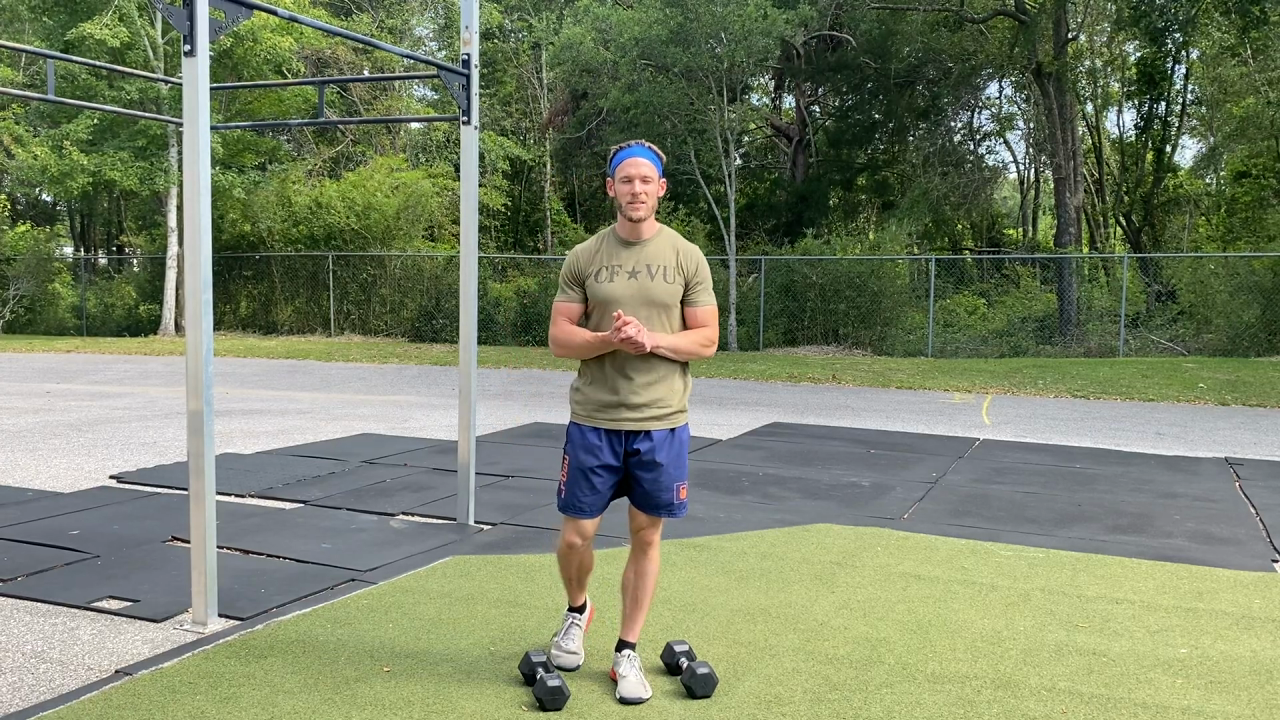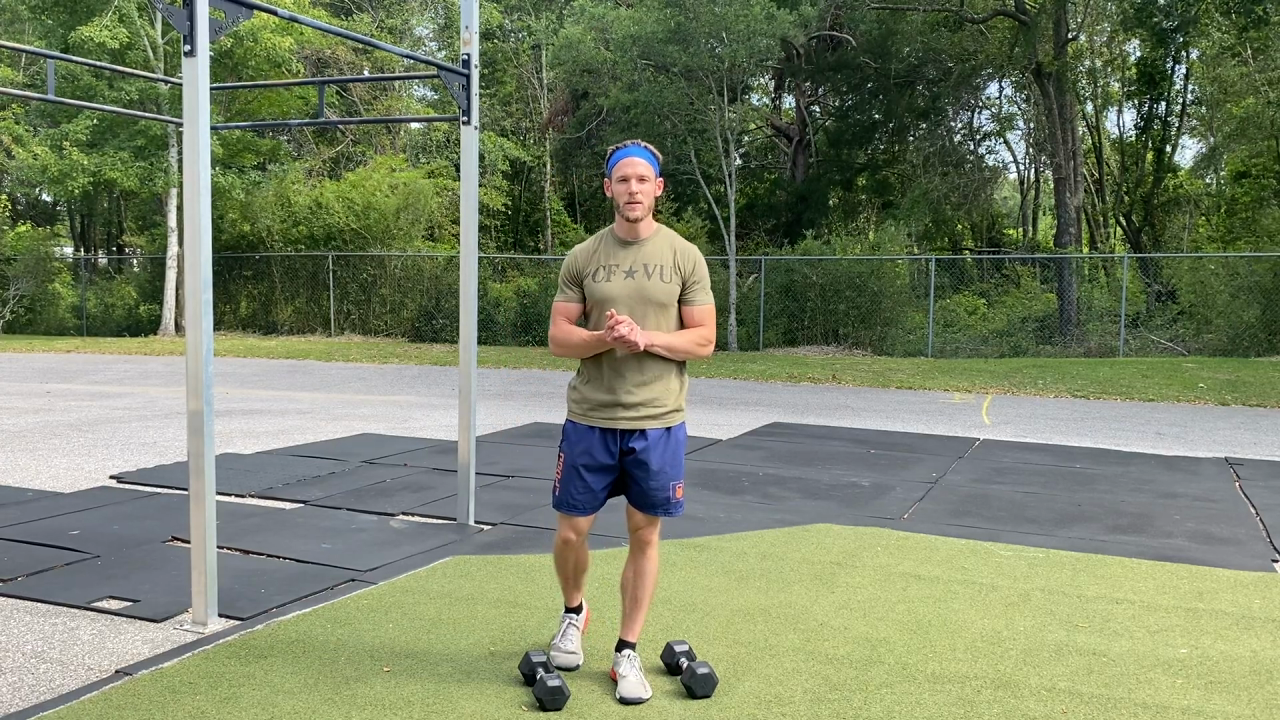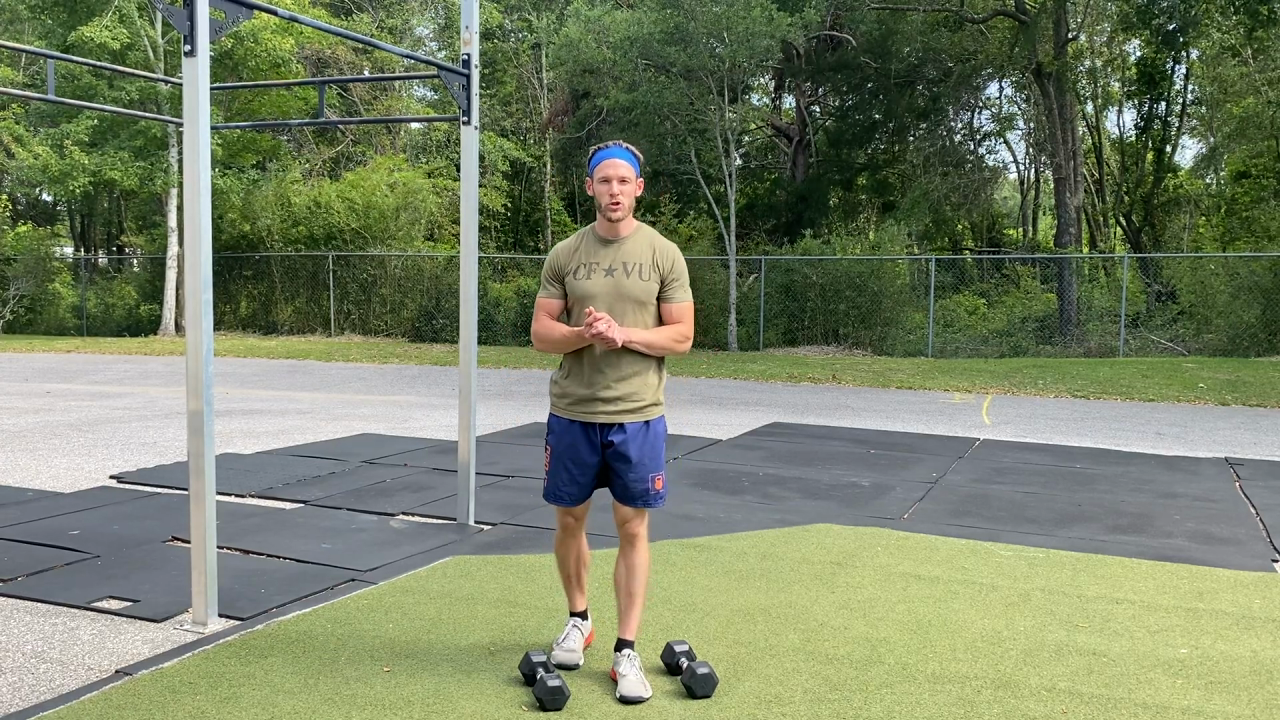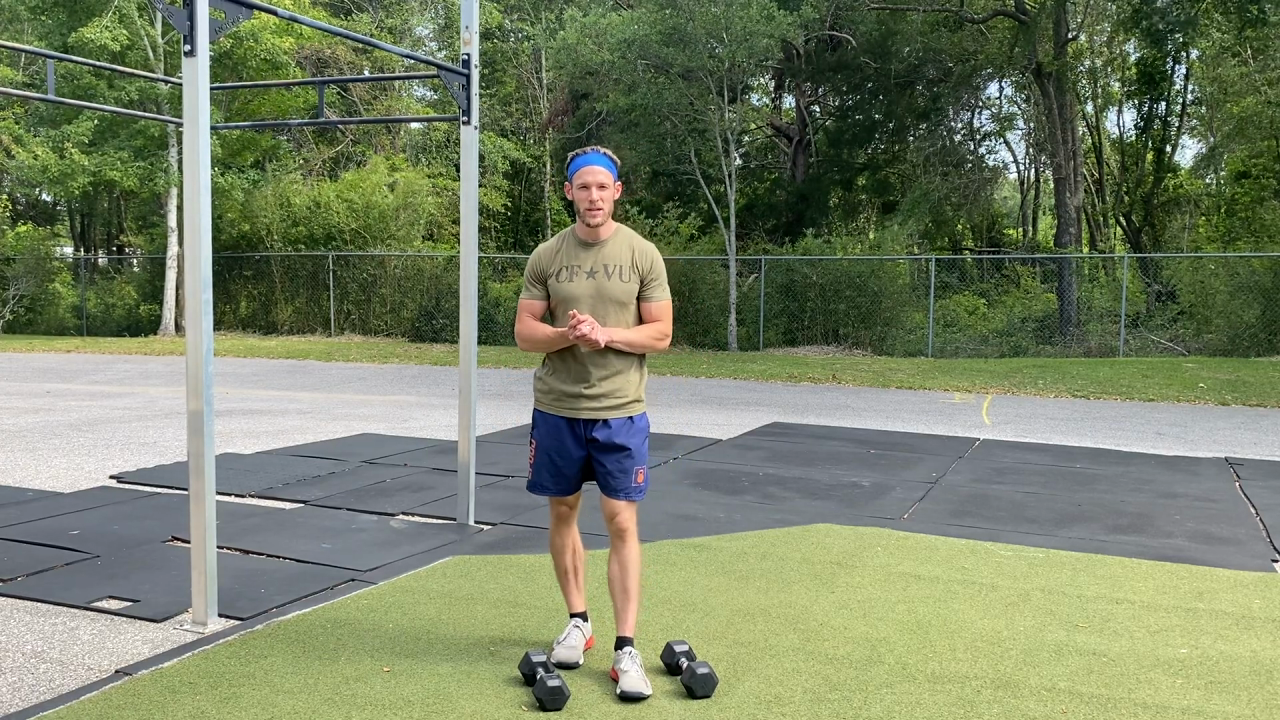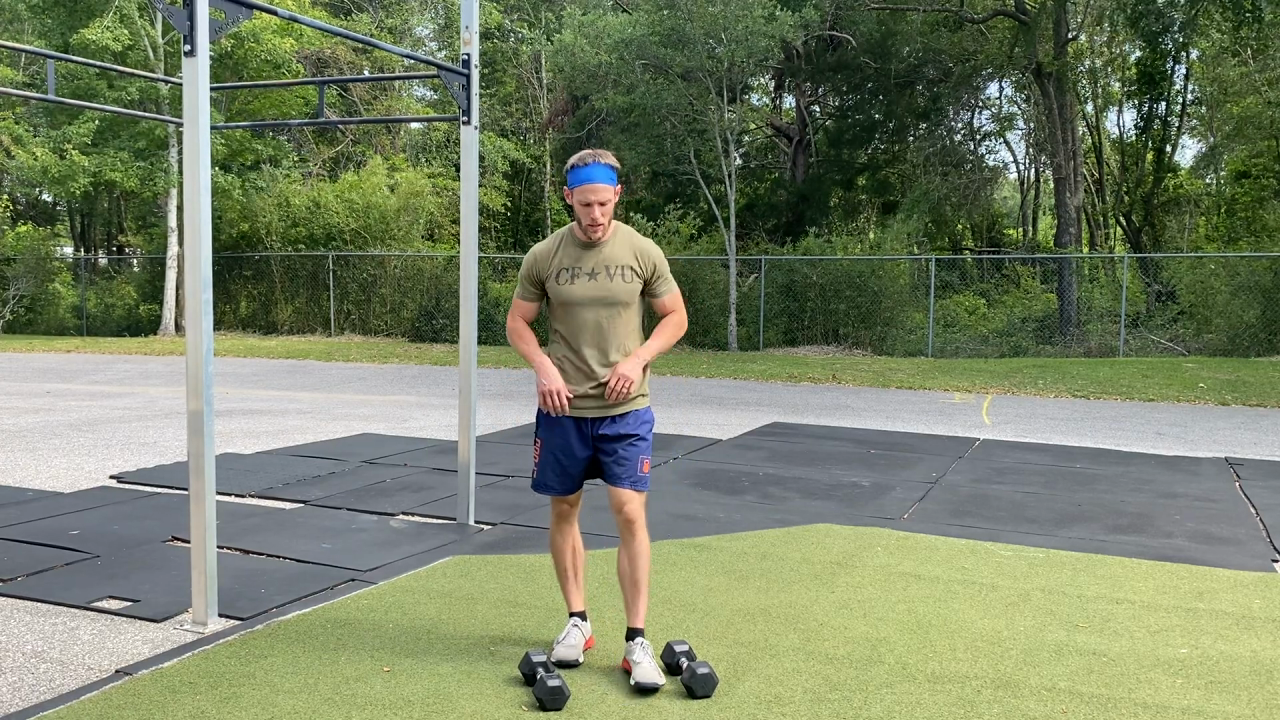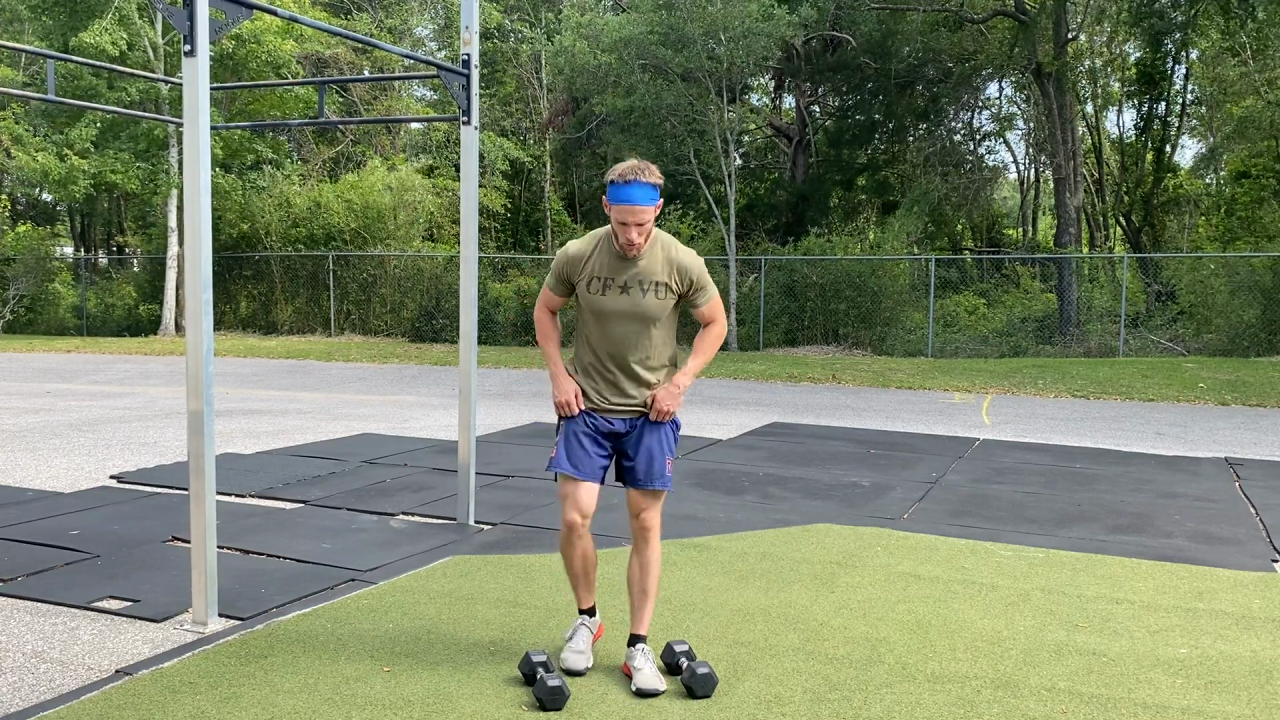
dt=0.5s
person 1, frame 1
left shoulder: (687, 257)
right shoulder: (583, 257)
left elbow: (706, 340)
right elbow: (560, 338)
left wrist: (651, 340)
right wrist: (610, 339)
left hip: (661, 423)
right hip: (594, 421)
left knee: (645, 537)
right knee: (577, 535)
left ankle: (627, 653)
right ankle: (577, 610)
person 1, frame 2
left shoulder: (684, 256)
right shoulder: (581, 257)
left elbow: (704, 340)
right elbow: (558, 339)
left wrist: (645, 338)
right wrist: (605, 337)
left hip: (657, 423)
right hip: (589, 420)
left knee: (644, 536)
right knee: (570, 532)
left ankle: (627, 653)
right ankle: (573, 612)
person 1, frame 3
left shoulder: (663, 254)
right shoulder: (564, 254)
left elbow: (682, 337)
right elbow: (541, 333)
left wrist: (623, 335)
right wrist: (584, 334)
left hip: (638, 415)
right hip: (572, 412)
left knee: (632, 529)
right knee: (570, 520)
left ankle: (626, 650)
right ankle: (579, 619)
person 1, frame 4
left shoulder: (643, 254)
right shoulder: (546, 255)
left elbow: (661, 333)
right elbow: (524, 332)
left wrist: (606, 334)
right wrist: (567, 334)
left hip: (621, 409)
right hip: (557, 408)
left knee: (621, 523)
right knee: (563, 513)
left ankle: (626, 648)
right ankle: (578, 621)
person 1, frame 5
left shoulder: (643, 251)
right shoulder: (544, 255)
left elbow: (675, 317)
right elbow: (518, 322)
left wrist: (637, 361)
right wrist: (544, 367)
left hip: (625, 410)
right hip: (563, 410)
left knee: (630, 515)
right knee: (564, 511)
left ankle: (636, 641)
right ankle: (577, 621)
person 1, frame 6
left shoulder: (682, 262)
right shoulder: (576, 256)
left elbow: (715, 323)
right elbow: (545, 311)
left wrist: (678, 383)
right wrist: (558, 374)
left hip: (651, 411)
right hip: (588, 407)
left knee: (645, 523)
right knee: (574, 518)
left ankle: (638, 646)
right ankle: (587, 616)
